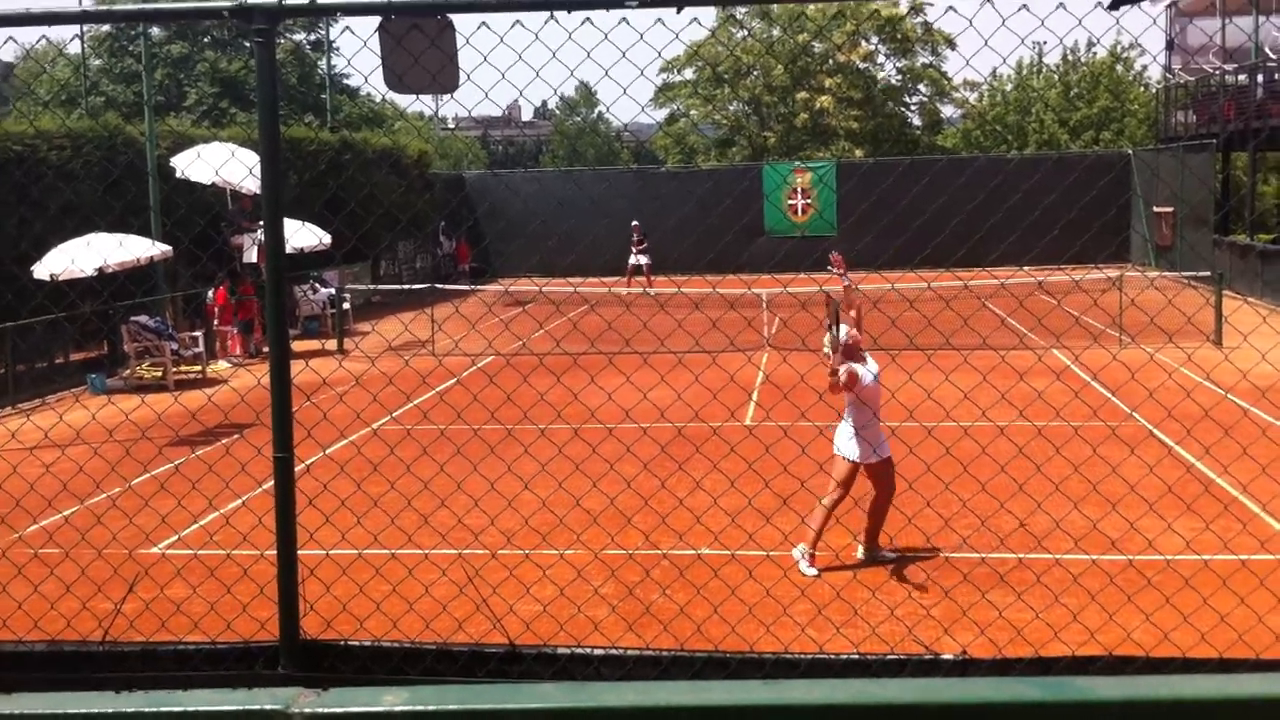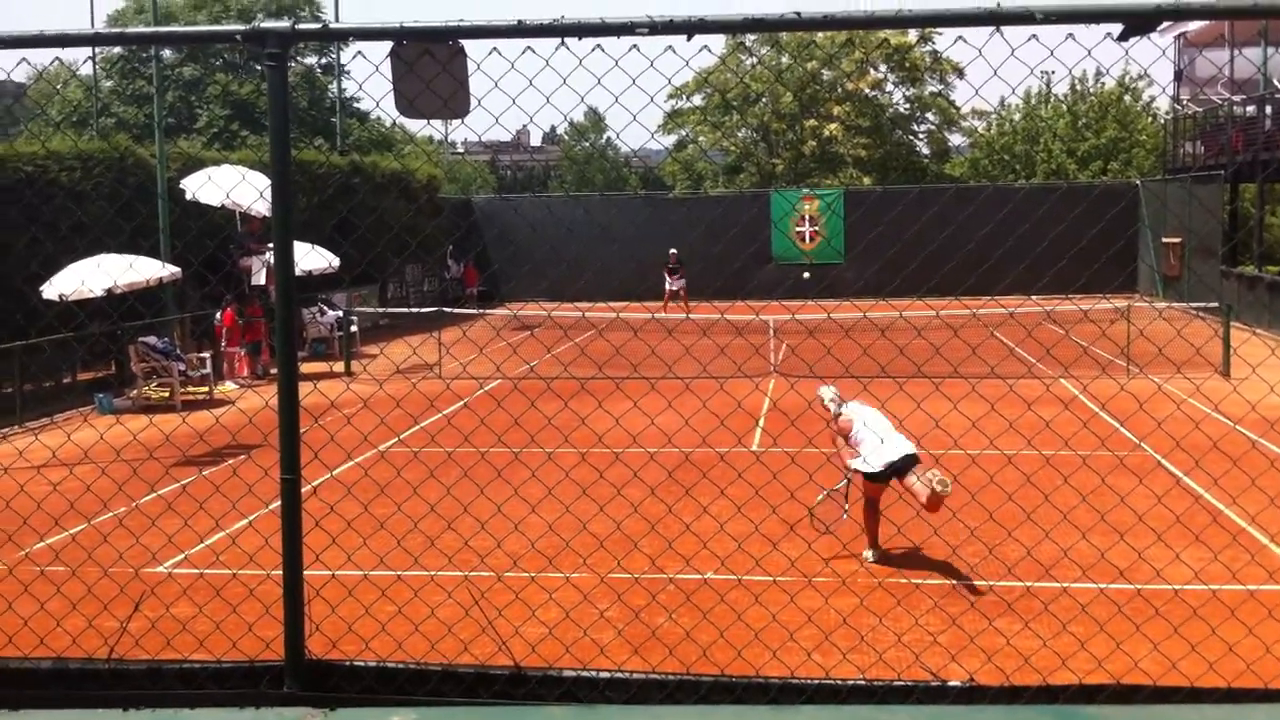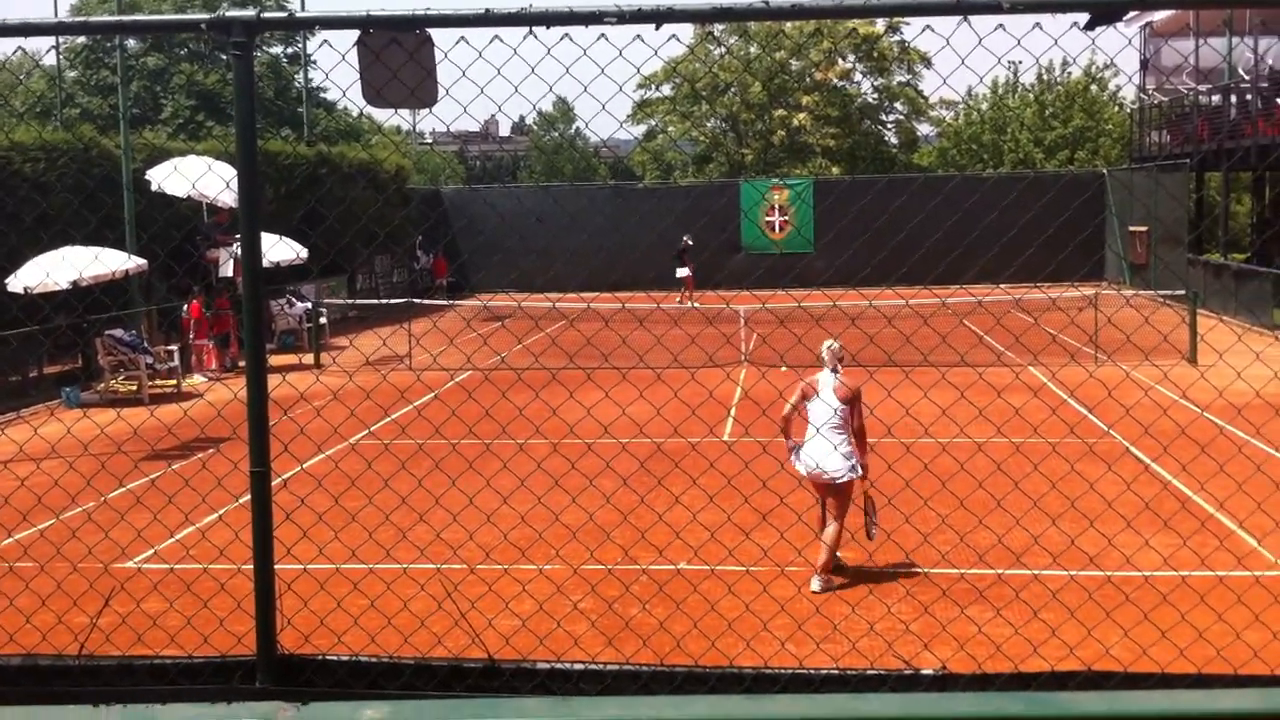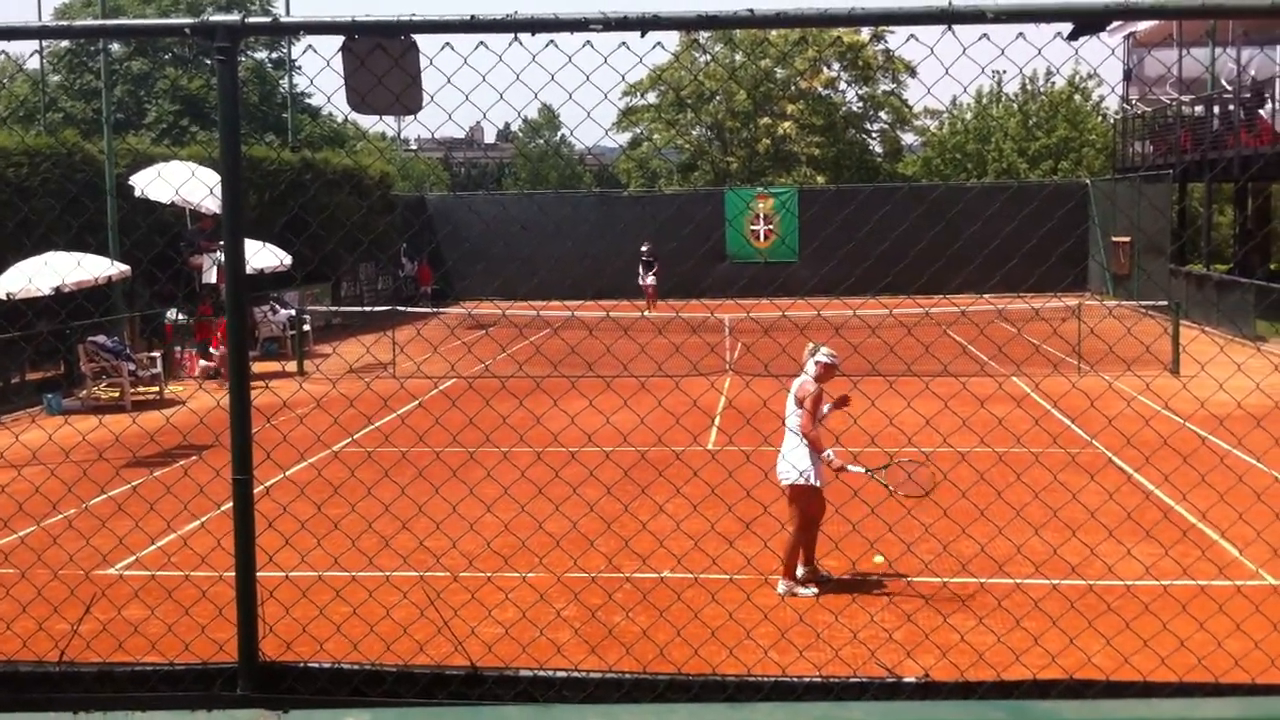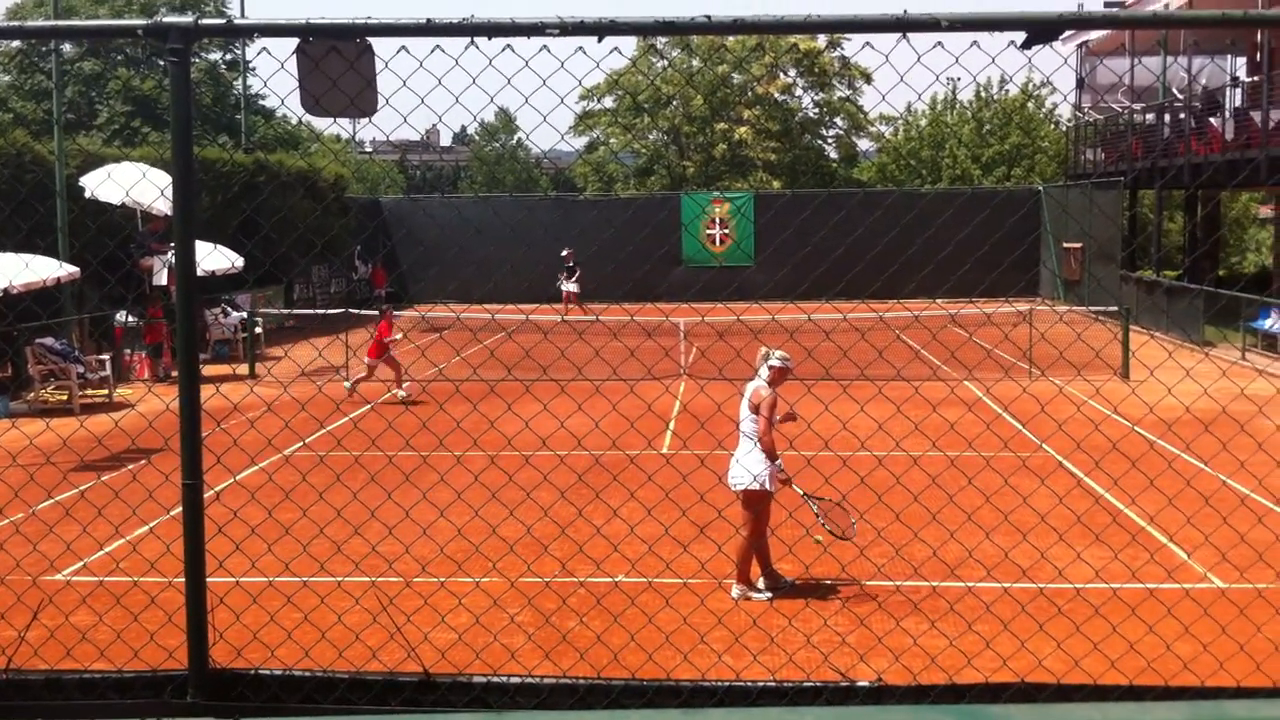
dt=1s
person 1, frame 1
left shoulder: (859, 354)
right shoulder: (849, 370)
left elbow: (855, 308)
right elbow: (834, 389)
left wrist: (845, 278)
right wrist: (834, 377)
left hip: (873, 436)
right hip: (854, 439)
left knee: (887, 490)
right knee: (836, 494)
left ankle: (870, 547)
right ankle: (806, 550)
person 1, frame 2
left shoulder: (837, 426)
right shoulder: (860, 405)
left elbow: (848, 463)
left hip: (876, 461)
right hip: (903, 451)
left knee: (871, 501)
right knee: (931, 503)
left ankle: (872, 550)
right ankle: (934, 484)
person 1, frame 3
left shoulder: (808, 383)
right shoulder: (851, 388)
left elbow: (786, 415)
right elbow: (858, 429)
left wrist: (789, 442)
right wrist: (863, 460)
left hip: (812, 456)
right hip: (840, 459)
left knee: (828, 507)
right knee: (835, 520)
left ankle: (828, 558)
right ankle: (820, 577)
person 1, frame 4
left shoulder: (801, 383)
right shoulder: (813, 388)
right elbow: (808, 429)
left wrist: (831, 407)
right wrist: (829, 457)
left hip: (796, 459)
right hip: (801, 462)
left knee: (815, 512)
right knee: (800, 523)
left ankle: (806, 567)
right ankle: (787, 581)
person 1, frame 5
left shoulder: (752, 387)
right shoulder: (768, 394)
right elbow: (764, 436)
left wrist: (779, 419)
right wrist: (778, 467)
left hip: (748, 464)
right hip: (755, 468)
left knee: (760, 526)
right knee: (751, 529)
left ankle: (768, 575)
right ankle: (741, 585)
